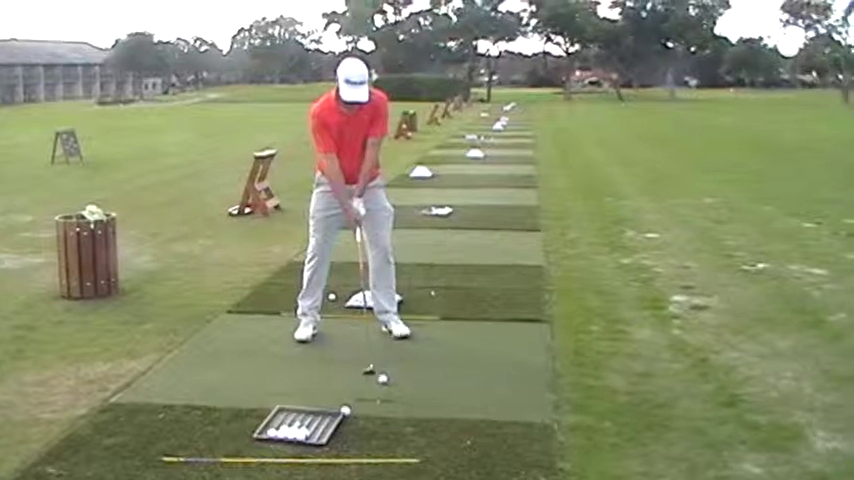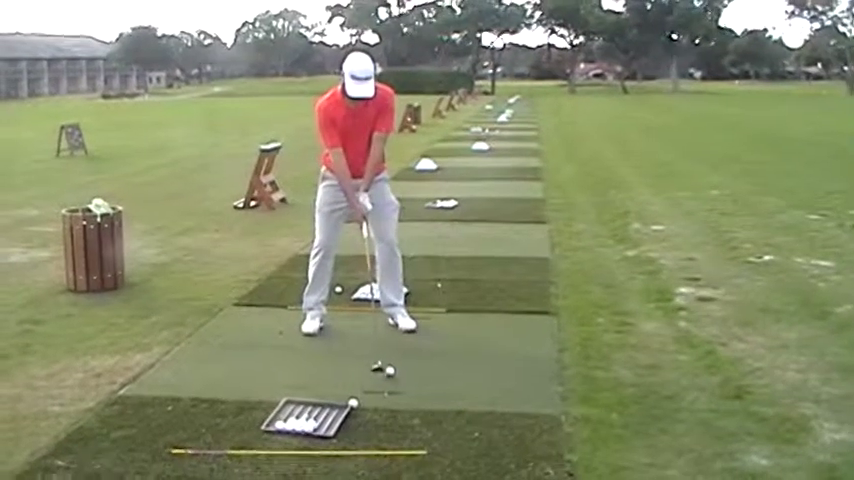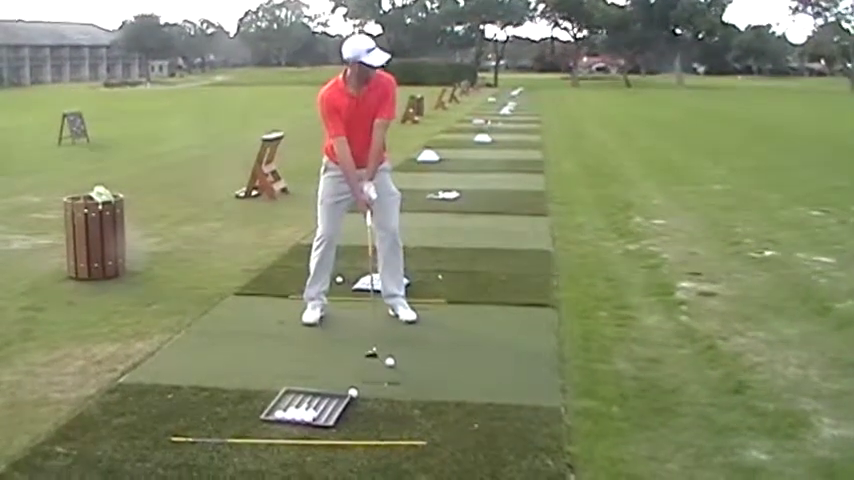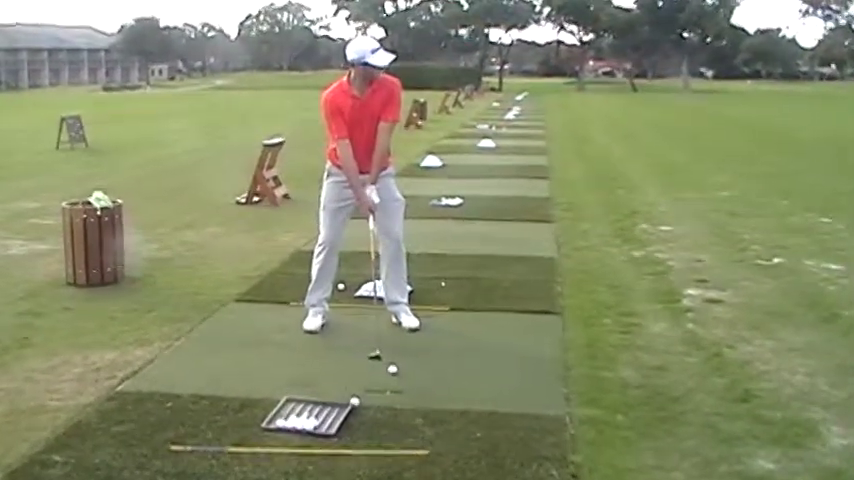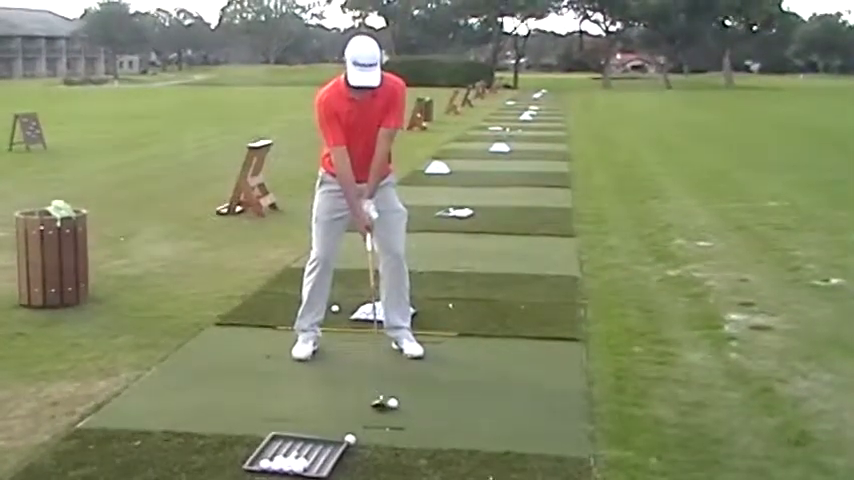
dt=1s
person 1, frame 1
left shoulder: (379, 103)
right shoulder: (320, 112)
left elbow: (372, 151)
right elbow: (330, 161)
left wrist: (359, 195)
right wrist: (346, 205)
left hip: (369, 184)
right hip: (330, 185)
left knee: (382, 249)
right knee: (318, 251)
left ankle: (388, 315)
right ankle: (308, 317)
person 1, frame 2
left shoulder: (385, 97)
right shoulder: (325, 106)
left elbow: (377, 146)
right elbow: (336, 156)
left wrist: (364, 190)
right wrist: (352, 201)
left hip: (374, 178)
right hip: (335, 179)
left knee: (388, 242)
right knee: (324, 245)
left ankle: (395, 308)
right ankle: (314, 310)
person 1, frame 3
left shoulder: (386, 84)
right shoulder: (328, 96)
left elbow: (379, 134)
right elbow: (340, 146)
left wrist: (369, 179)
right wrist: (356, 191)
left hip: (376, 168)
right hip: (337, 170)
left knee: (390, 232)
right knee: (326, 235)
left ankle: (396, 299)
right ankle: (315, 301)
person 1, frame 4
left shoulder: (391, 88)
right shoulder: (332, 98)
left elbow: (383, 138)
right elbow: (343, 148)
left wrist: (372, 183)
right wrist: (359, 193)
left hip: (380, 173)
right hip: (341, 174)
left knee: (393, 239)
right knee: (328, 240)
left ankle: (399, 306)
right ankle: (316, 308)
person 1, frame 5
left shoulder: (395, 89)
right shoulder: (327, 98)
left elbow: (383, 146)
right elbow: (340, 157)
left wrist: (369, 197)
right wrist: (356, 209)
left hip: (380, 182)
right hip: (335, 182)
left knee: (395, 255)
right knee: (321, 257)
left ankle: (400, 331)
right ankle: (307, 332)
